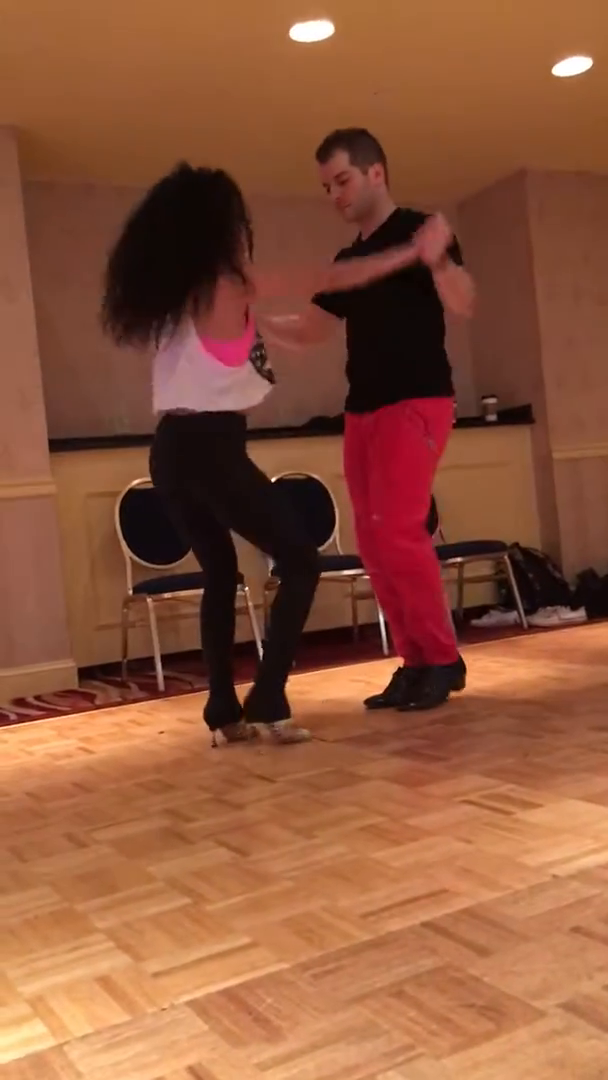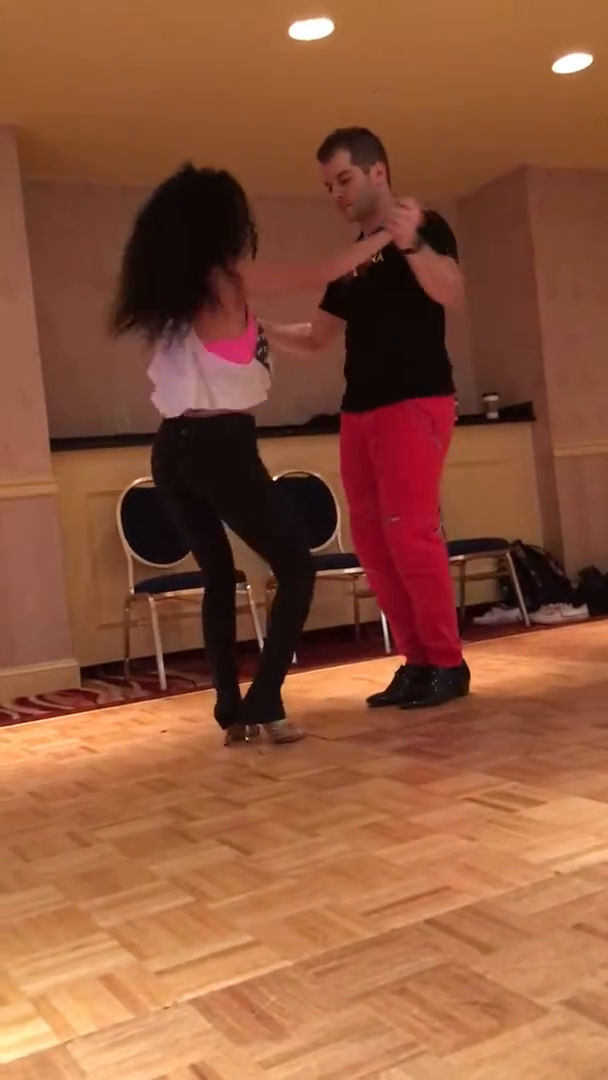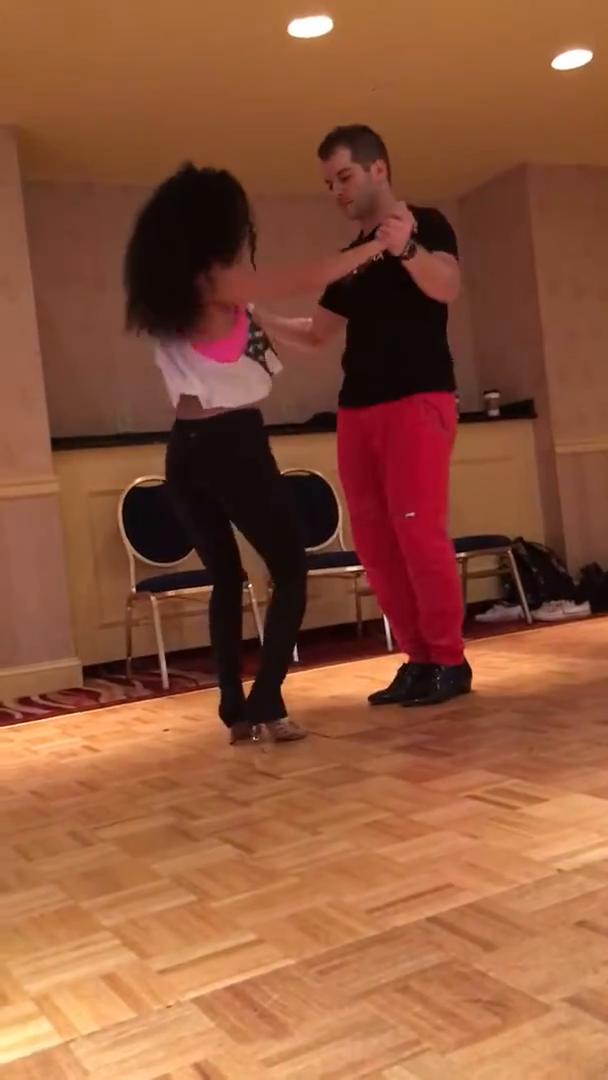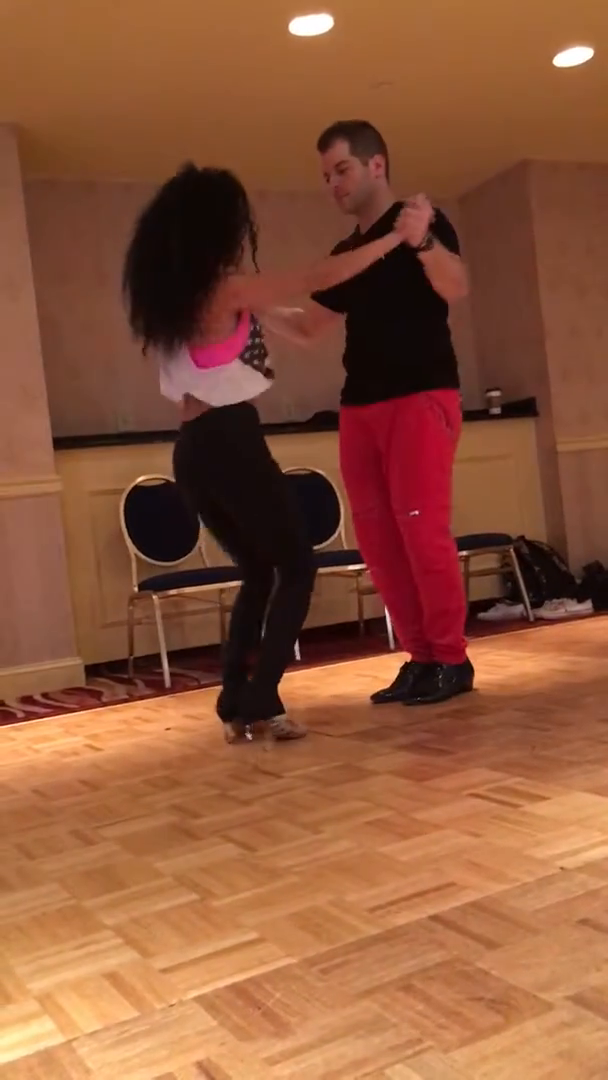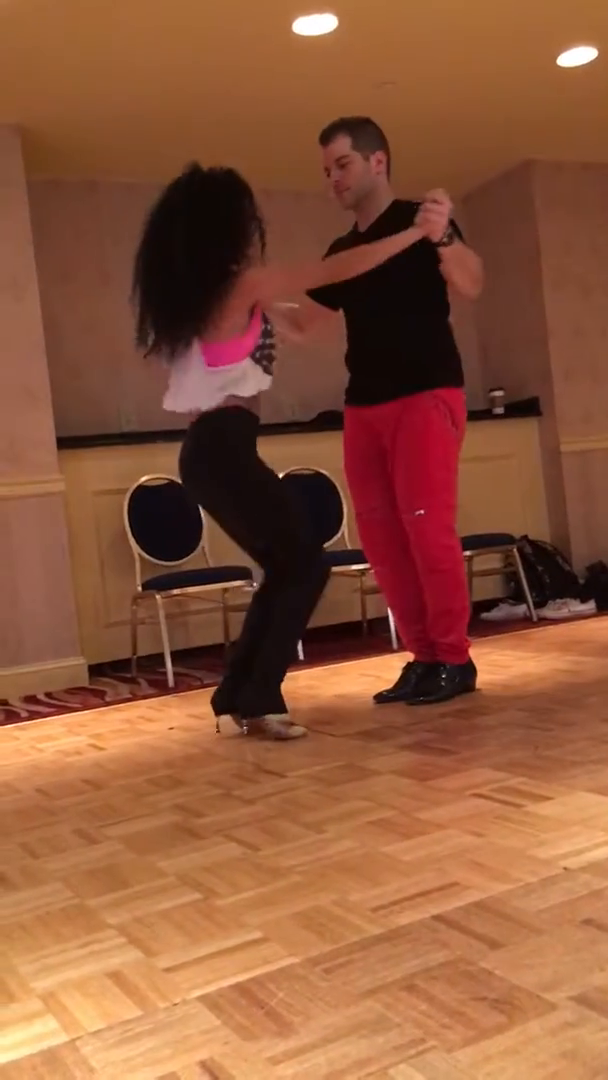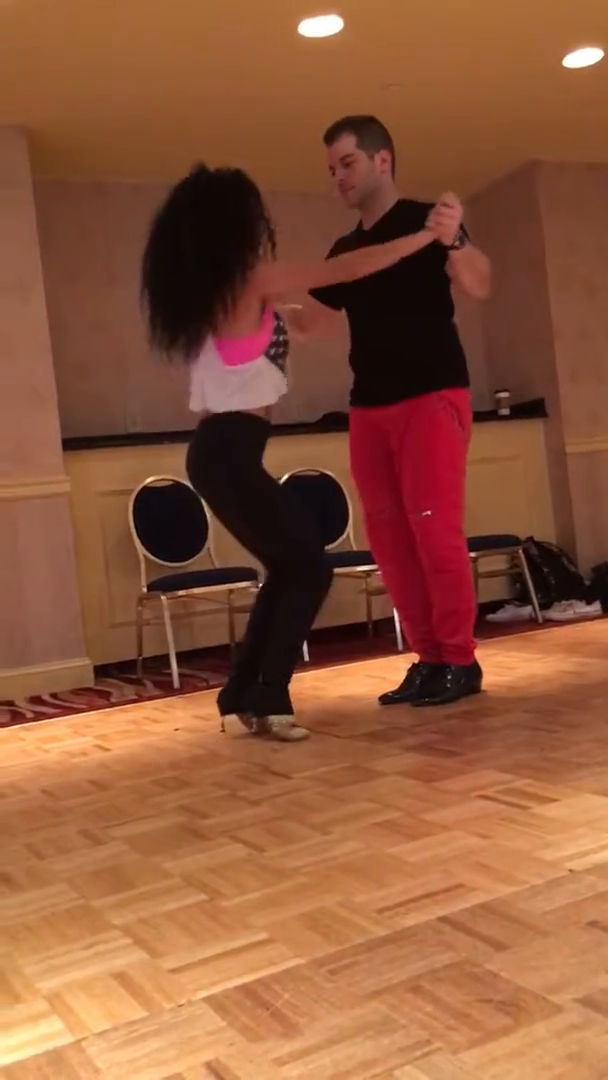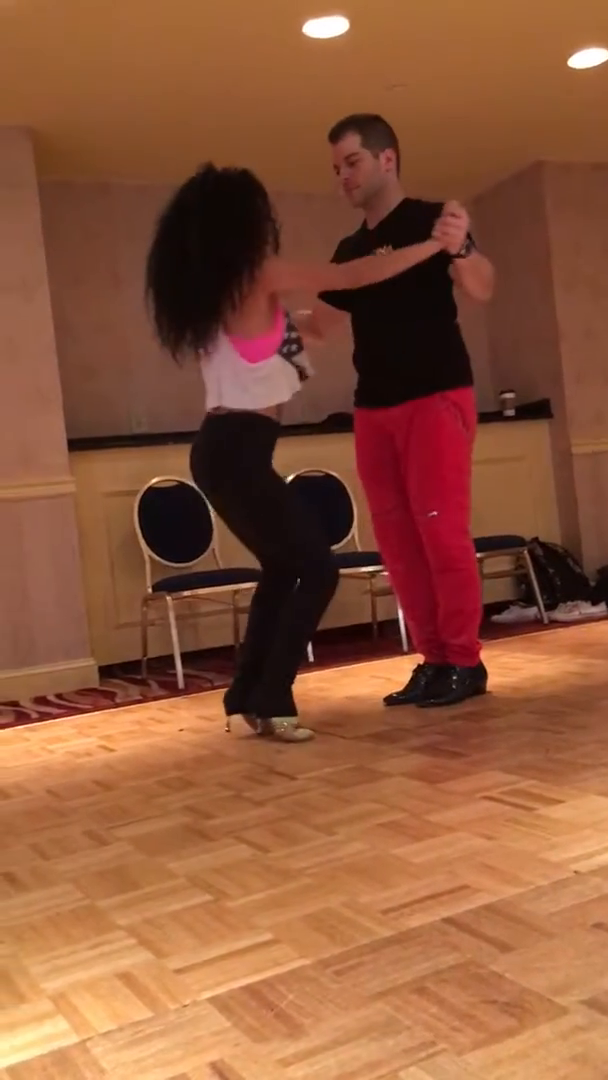
dt=0.1s
person 1, frame 1
left shoulder: (419, 230)
right shoulder: (346, 260)
left elbow: (462, 303)
right elbow: (309, 330)
left wrist: (437, 260)
left hip: (415, 401)
right hip: (362, 409)
left knee: (396, 529)
right knee: (375, 540)
left ankle: (443, 658)
right ankle: (415, 663)
person 1, frame 2
left shoulder: (425, 226)
left elbow: (450, 291)
right elbow: (317, 336)
left wrist: (411, 244)
right wrist: (256, 331)
left hip: (415, 404)
right hip: (359, 411)
left knee: (409, 531)
right knee: (372, 541)
left ankle: (448, 663)
right ankle: (417, 660)
person 1, frame 3
left shoulder: (424, 225)
right shoulder: (349, 259)
left elbow: (446, 287)
right elbow: (318, 331)
left wrist: (405, 248)
right wrist: (255, 320)
left hip: (418, 400)
right hip: (357, 408)
left knee: (418, 529)
right knee: (373, 539)
left ankle: (449, 661)
right ankle: (418, 657)
person 1, frame 4
left shoulder: (421, 221)
right shoulder: (344, 252)
left elbow: (456, 287)
right elbow: (311, 324)
left wrist: (424, 242)
left hip: (422, 396)
right hip: (360, 406)
left knee: (421, 528)
right knee: (376, 534)
left ankle: (450, 660)
right ankle: (418, 656)
person 1, frame 5
left shoulder: (426, 220)
right shoulder: (344, 250)
left elbow: (471, 283)
right elbow: (305, 316)
left wrist: (442, 238)
left hip: (426, 397)
right hip: (363, 407)
left knee: (427, 528)
right knee: (379, 536)
left ankle: (454, 659)
right ankle: (422, 657)
person 1, frame 6
left shoulder: (424, 220)
right shoulder: (344, 251)
left elbow: (480, 285)
right elbow: (309, 317)
left wrist: (455, 241)
left hip: (432, 398)
right hip: (369, 407)
left knee: (435, 529)
right knee: (388, 537)
left ankle: (460, 660)
right ankle: (429, 658)
person 1, frame 7
left shoulder: (429, 220)
right shoulder: (349, 251)
left elbow: (483, 289)
right elbow: (318, 322)
left wrist: (461, 249)
left hip: (436, 398)
right hip: (373, 408)
left knee: (442, 529)
right knee: (396, 537)
left ankle: (465, 661)
right ankle: (434, 659)
person 2, frame 1
left shoulder: (165, 290)
right shoulder: (230, 281)
right elbow: (329, 280)
right wrist: (412, 253)
left hip: (172, 447)
right hip: (211, 446)
left knee: (221, 573)
right knee: (300, 561)
left ankle: (226, 711)
right ankle: (266, 702)
person 2, frame 2
left shoulder: (165, 290)
right shoulder: (230, 280)
right elbow: (316, 275)
right wrist: (386, 239)
left hip: (173, 449)
right hip: (223, 445)
left knee: (219, 578)
right knee: (296, 568)
left ankle: (230, 708)
right ankle: (263, 703)
person 2, frame 3
left shoulder: (170, 289)
right shoulder: (219, 281)
right elbow: (309, 279)
right wrist: (382, 243)
left hip: (186, 449)
right hip: (232, 443)
left knee: (226, 577)
right knee: (289, 569)
left ankle: (235, 707)
right ankle: (264, 701)
person 2, frame 4
left shoulder: (178, 291)
right shoulder: (226, 285)
right elbow: (322, 277)
right wrist: (398, 236)
left hip: (194, 450)
right hip: (228, 444)
left knee: (258, 571)
right knee: (297, 566)
left ankle: (237, 699)
right ankle: (261, 699)
person 2, frame 5
left shoulder: (186, 291)
right shoulder: (242, 282)
right elbow: (340, 269)
right wrist: (419, 231)
left hip: (201, 450)
right hip: (226, 446)
left knee: (280, 569)
right knee: (307, 566)
left ankle: (237, 693)
right ankle: (261, 697)
person 2, frame 6
left shoulder: (197, 290)
right shoulder: (251, 277)
right elbow: (348, 269)
right wrist: (426, 236)
left hip: (212, 449)
right hip: (232, 450)
left knee: (286, 567)
right knee: (312, 568)
left ankle: (243, 691)
right ankle: (267, 698)
person 2, frame 7
left shoulder: (203, 288)
right shoulder: (259, 275)
right elbow: (357, 277)
right wrist: (435, 244)
left hip: (216, 447)
right hip: (240, 449)
left knee: (282, 567)
right knee: (318, 569)
left ankle: (249, 692)
right ankle: (270, 699)
